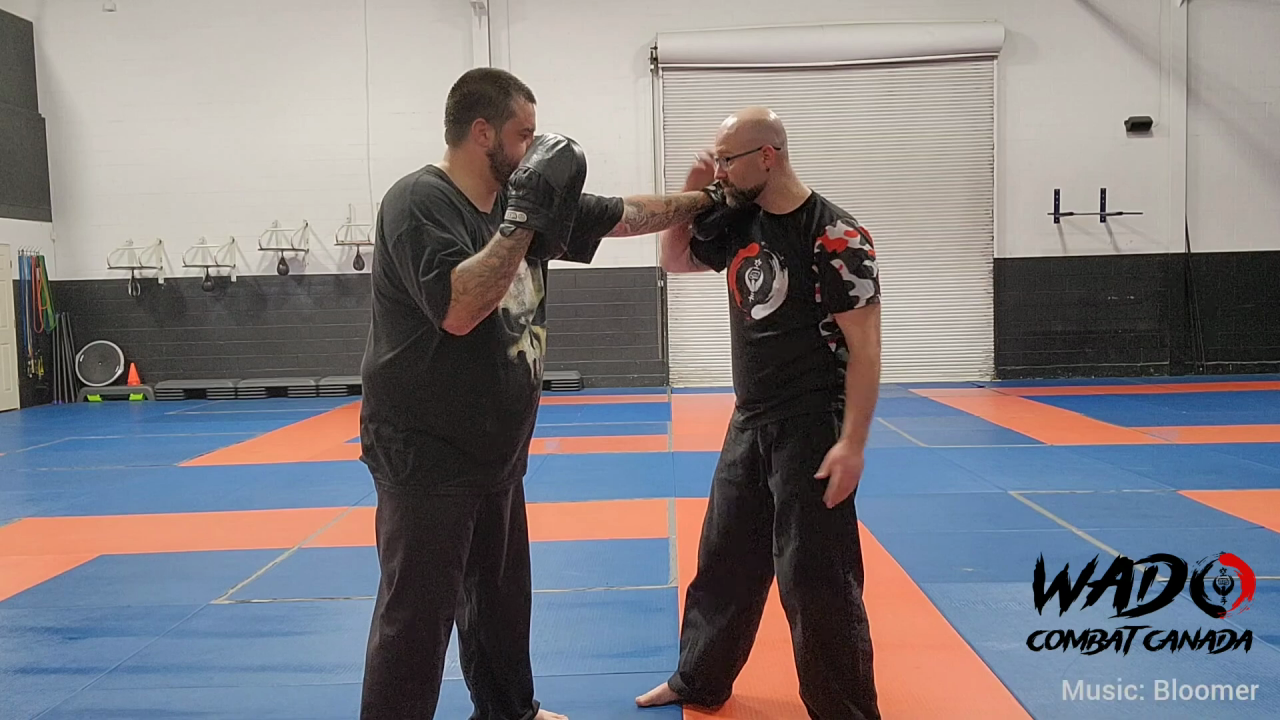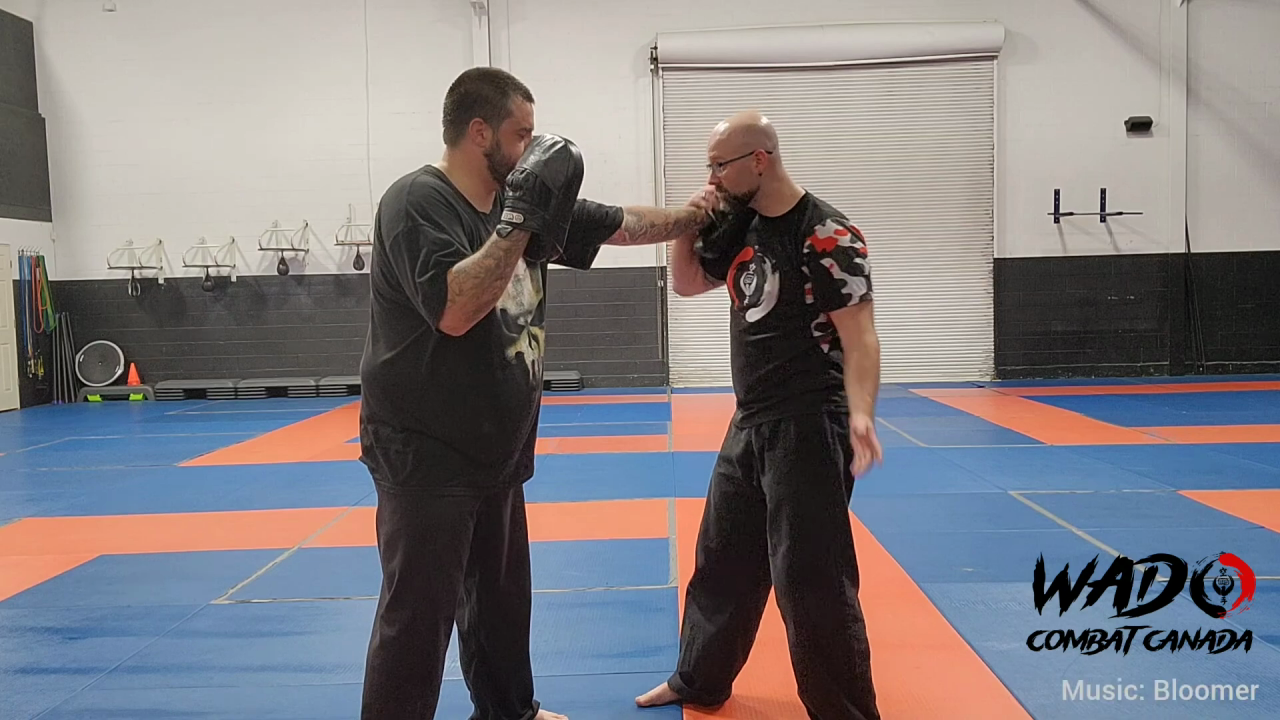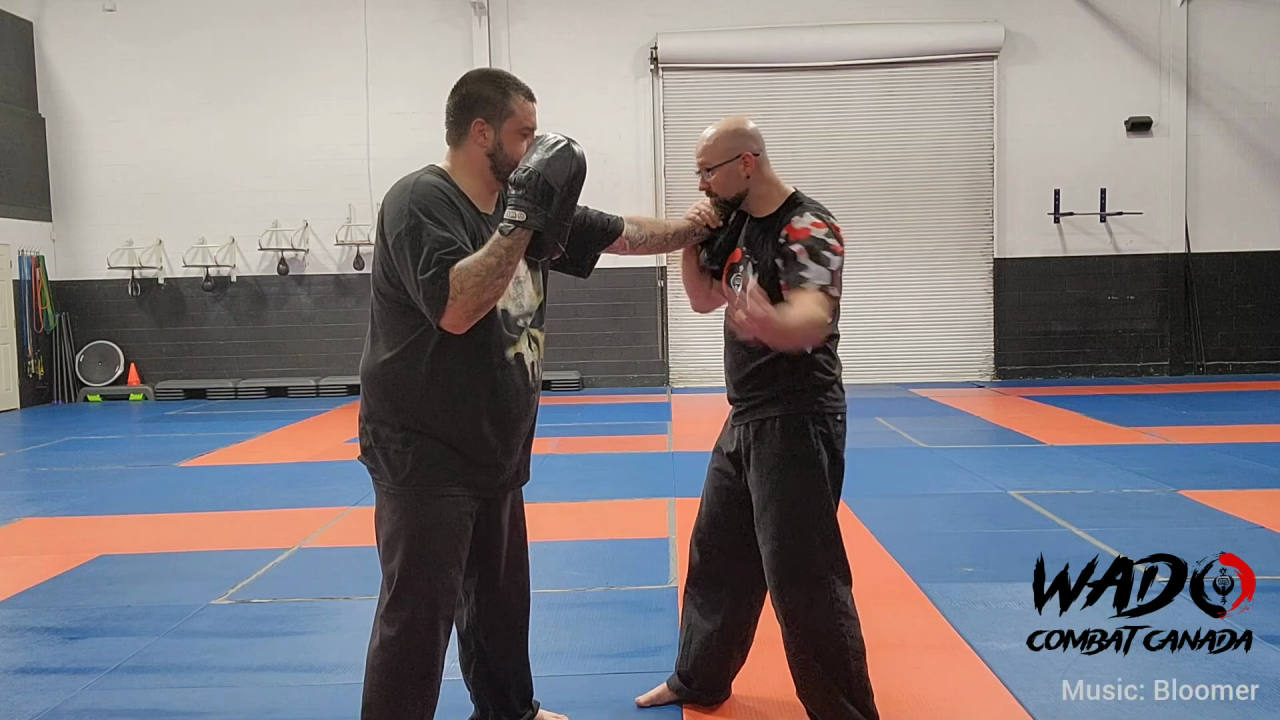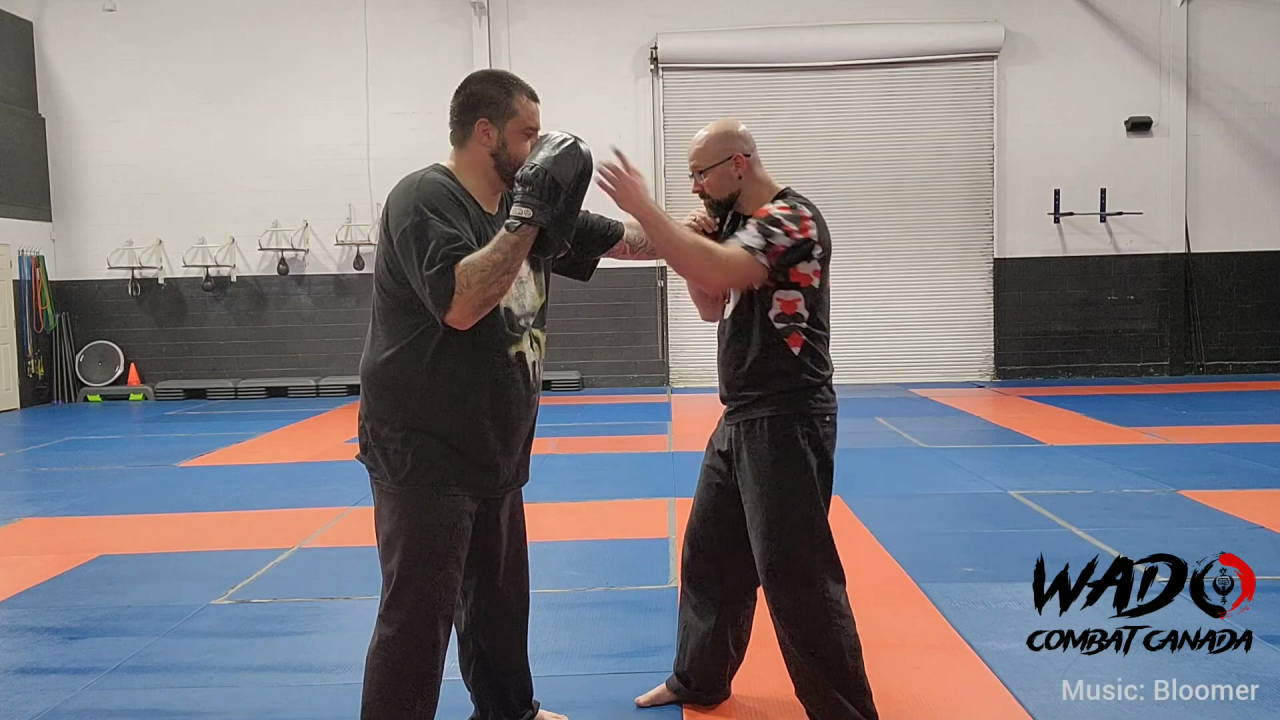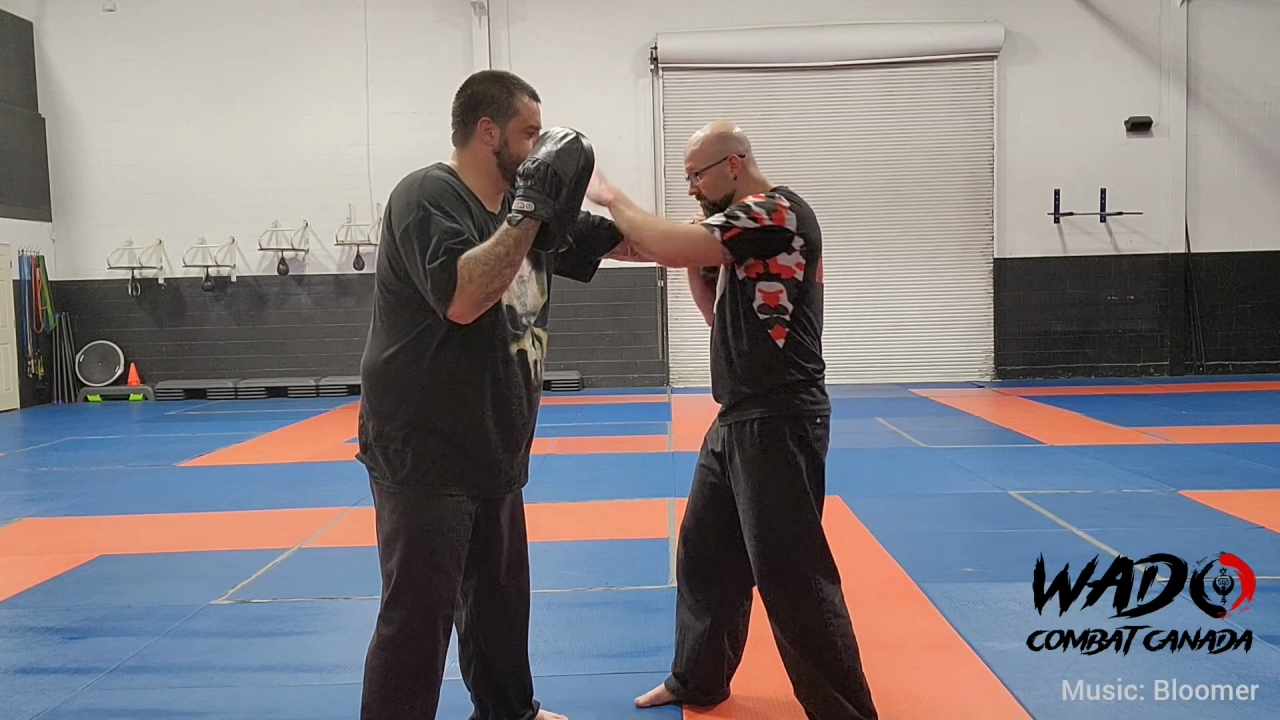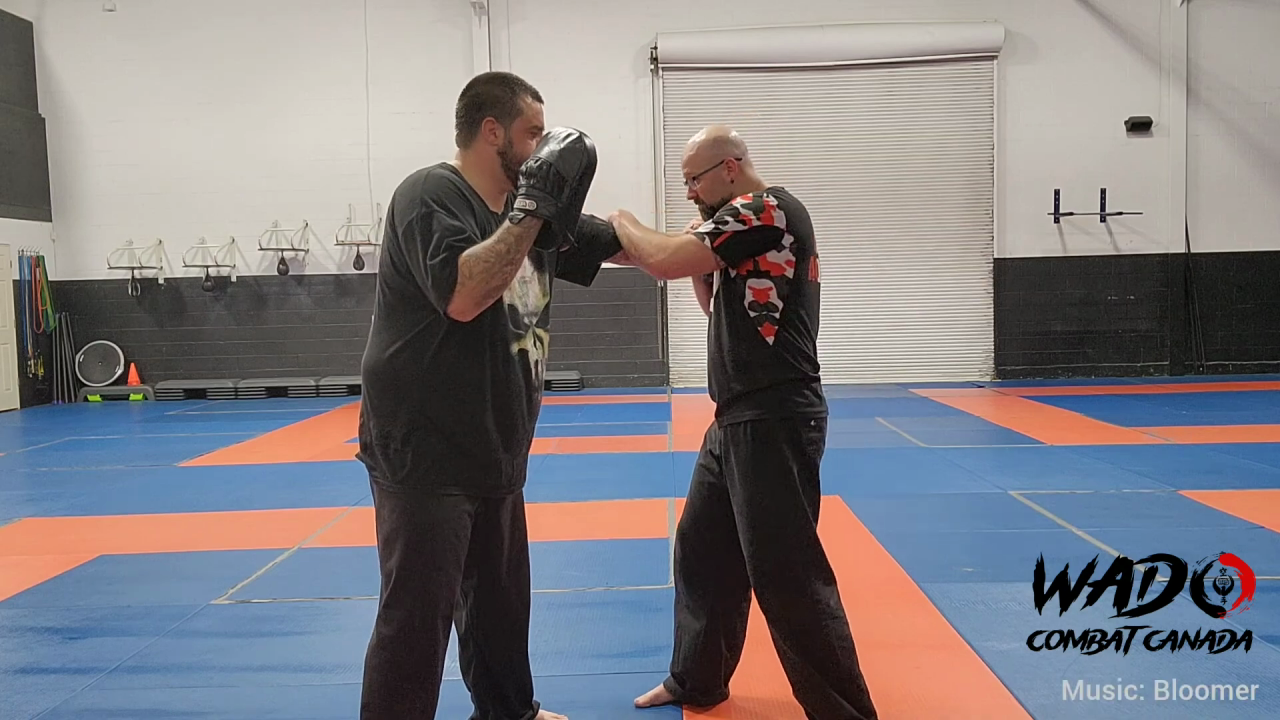
dt=0.2s
person 1, frame 1
left shoulder: (517, 198)
right shoulder: (418, 202)
left elbow: (621, 215)
right elbow: (459, 310)
left wrist: (700, 200)
right wrist: (522, 220)
left hip: (493, 449)
right hip: (426, 453)
left knee: (502, 595)
right knee: (418, 614)
person 1, frame 2
left shoulder: (515, 199)
right shoulder: (417, 202)
left elbow: (620, 224)
right elbow: (454, 310)
left wrist: (700, 215)
right wrist: (519, 221)
left hip: (493, 450)
right hip: (425, 454)
left knee: (501, 597)
right knee: (418, 615)
person 1, frame 3
left shoulder: (517, 200)
right shoulder: (420, 201)
left elbow: (619, 232)
right elbow: (456, 309)
left wrist: (698, 227)
right wrist: (520, 220)
left hip: (492, 449)
right hip: (425, 454)
left knee: (501, 598)
right knee: (418, 615)
person 1, frame 4
left shoulder: (519, 201)
right shoulder: (424, 199)
left elbow: (618, 238)
right elbow: (461, 304)
right wrist: (527, 216)
left hip: (491, 451)
right hip: (423, 454)
left knee: (500, 599)
right knee: (418, 615)
person 1, frame 5
left shoulder: (521, 203)
right shoulder: (427, 196)
left elbow: (620, 238)
right elbow: (463, 299)
right wrist: (529, 210)
left hip: (492, 451)
right hip: (424, 453)
left knee: (501, 598)
right knee: (419, 615)
person 1, frame 6
left shoulder: (525, 204)
right shoulder: (430, 195)
left elbow: (621, 243)
right elbow: (464, 296)
right wrist: (531, 210)
left hip: (493, 451)
right hip: (424, 453)
left knee: (501, 597)
right knee: (418, 615)
person 2, frame 1
left shoulder: (834, 233)
right shoulder: (741, 220)
left elbow: (864, 345)
right elbow: (674, 259)
left wrist: (852, 442)
right wrist: (689, 196)
left hip: (811, 430)
right hip: (749, 424)
left knee: (816, 580)
right knee: (724, 561)
person 2, frame 2
left shoulder: (825, 232)
right shoulder: (741, 225)
left elbow: (858, 336)
right elbow: (685, 282)
left wrist: (861, 413)
left hip: (807, 429)
right hip: (749, 424)
left knee: (810, 579)
right knee: (722, 559)
person 2, frame 3
left shoulder: (807, 226)
right shoulder: (740, 226)
left elbow: (811, 320)
right elbow: (702, 298)
left wrist: (771, 324)
right wrist: (692, 239)
left hip: (795, 424)
right hip: (745, 421)
left knee: (802, 576)
right knee: (717, 556)
person 2, frame 4
left shoulder: (790, 217)
right shoulder: (738, 223)
left elbow: (718, 275)
right elbow: (711, 303)
left wrist: (644, 207)
right wrist: (688, 240)
left hip: (788, 422)
right hip: (742, 419)
left knee: (795, 574)
right knee: (710, 555)
person 2, frame 5
left shoulder: (778, 211)
right shoulder: (742, 225)
left elbow: (668, 246)
right elbow: (721, 313)
left wrist: (613, 199)
right wrist: (695, 261)
left hip: (779, 422)
right hip: (738, 419)
left knee: (791, 574)
right knee: (705, 554)
person 2, frame 6
left shoulder: (769, 210)
right shoulder: (746, 227)
left elbow: (663, 260)
left wrist: (623, 221)
right wrist: (702, 265)
left hip: (775, 422)
right hip: (738, 419)
left knee: (786, 575)
right knee: (703, 553)
